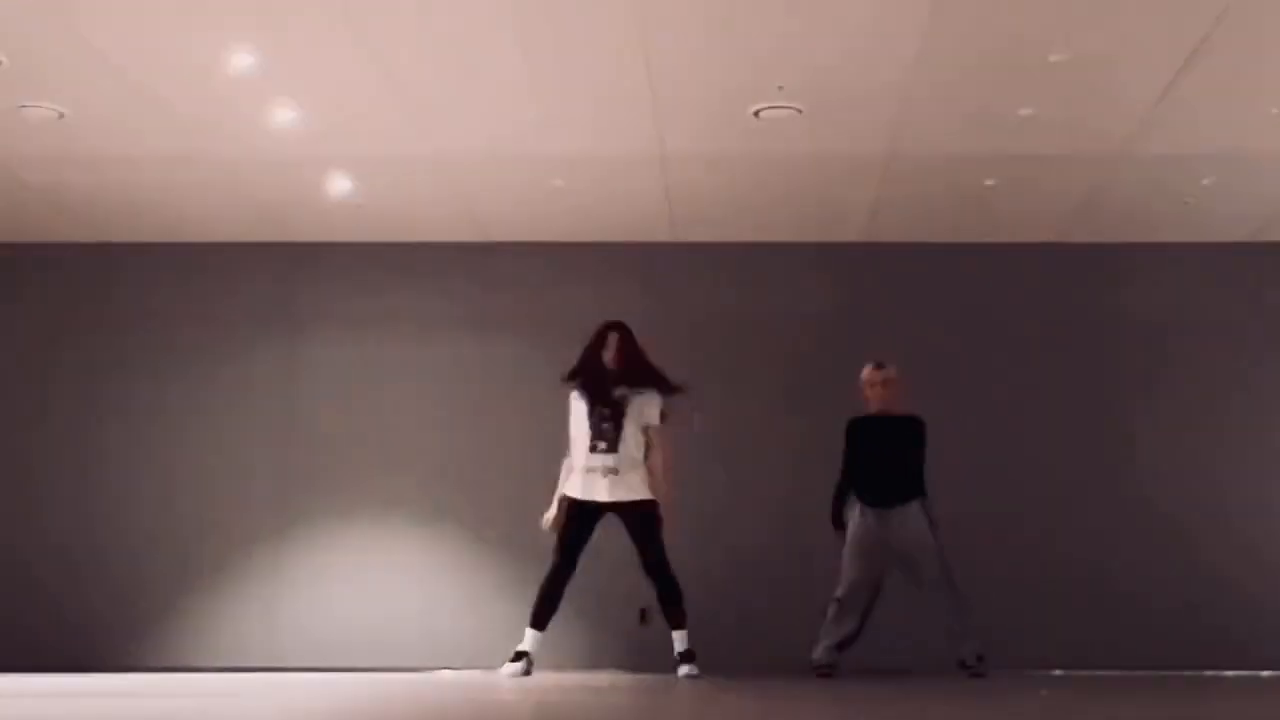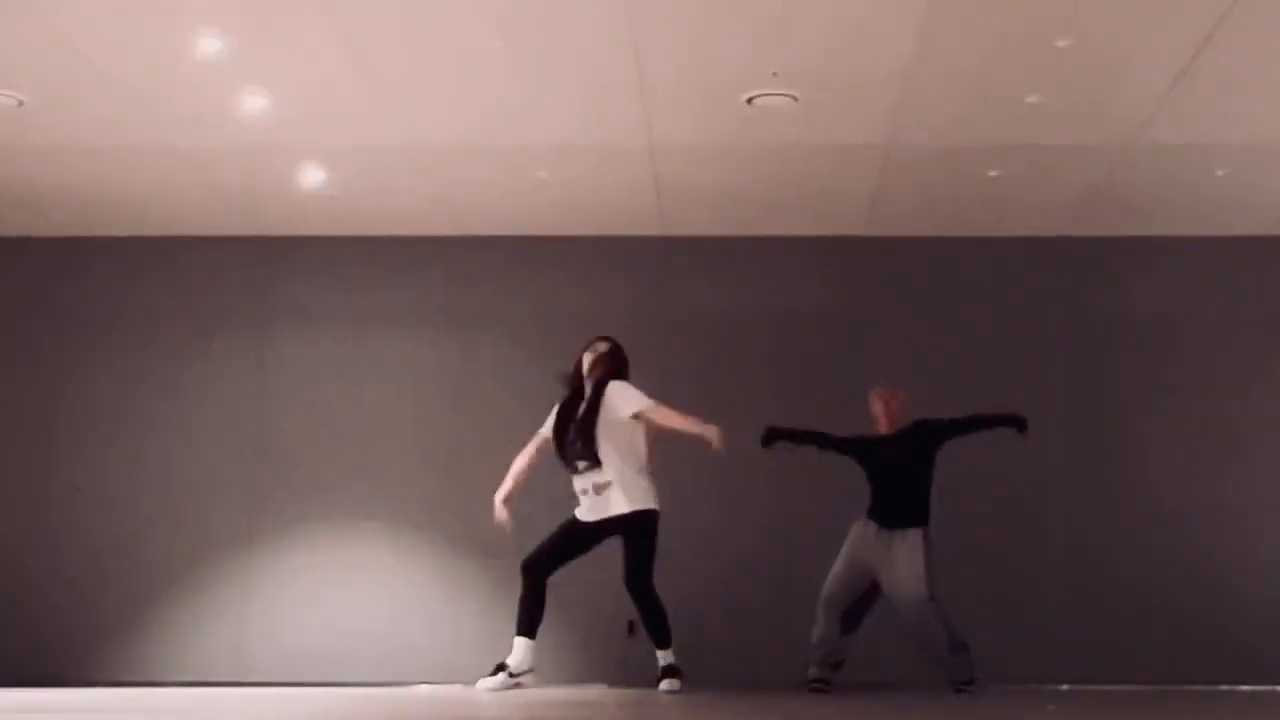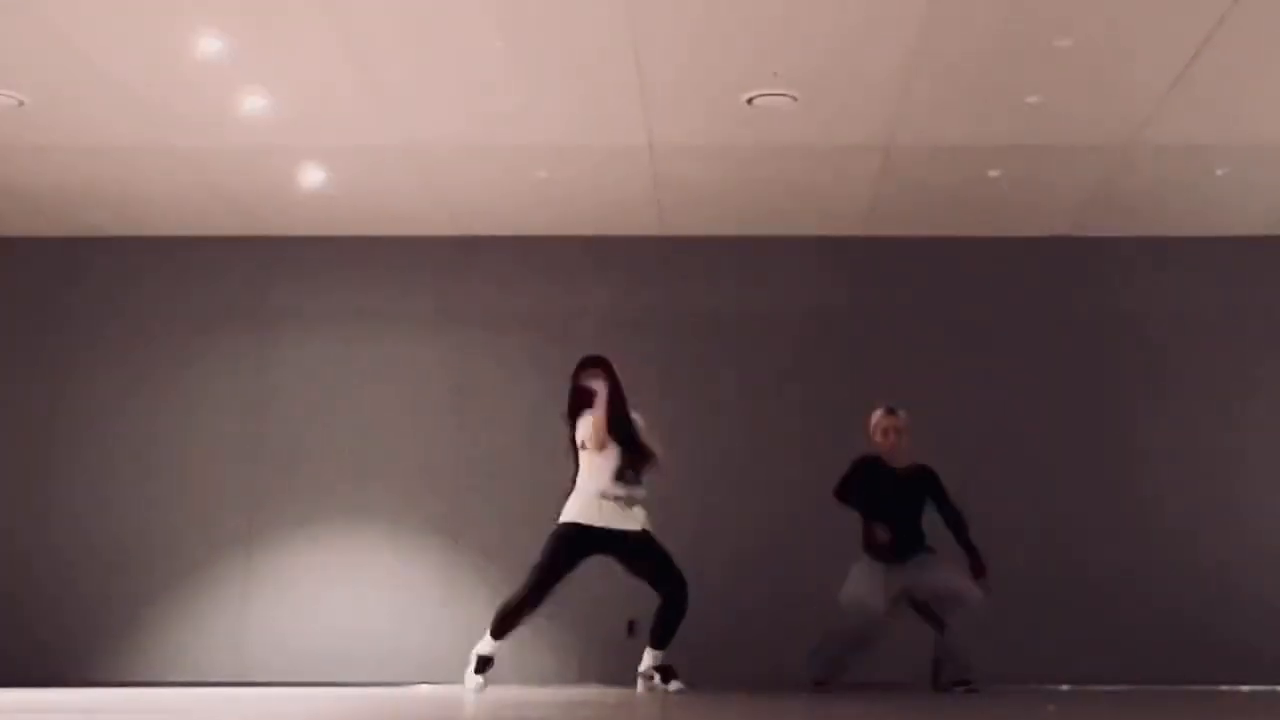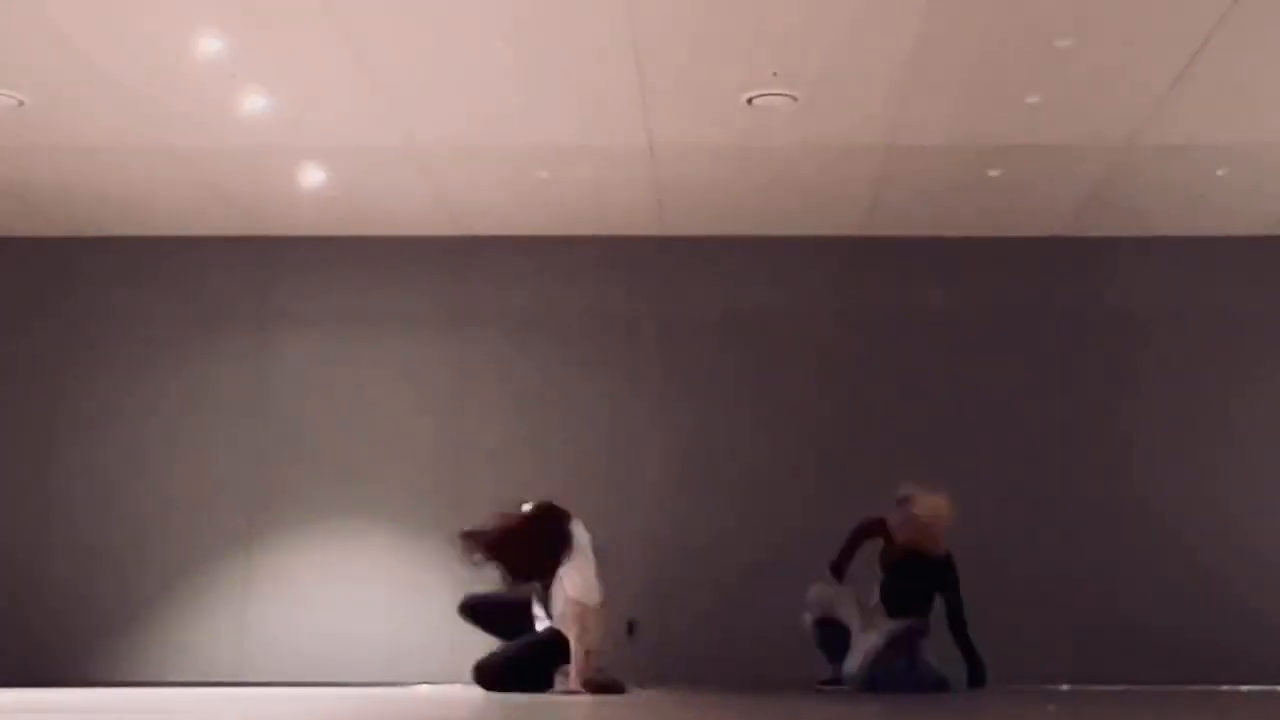
dt=1s
person 1, frame 1
left shoulder: (644, 394)
right shoulder: (581, 393)
left elbow: (656, 450)
right elbow: (574, 451)
left wrist: (662, 499)
right wrist: (557, 501)
left hip: (633, 494)
right hip: (583, 494)
left knee: (658, 568)
right knee: (560, 569)
left ankle: (682, 650)
right ankle: (526, 651)
person 1, frame 2
left shoulder: (616, 392)
right shoulder: (566, 408)
left elbow: (656, 412)
right elbow: (534, 449)
left wrist: (704, 429)
right wrist: (503, 492)
left hip: (633, 506)
right hip: (591, 512)
left knee: (638, 584)
right knee: (533, 566)
left ankle: (669, 664)
right ankle: (518, 663)
person 1, frame 3
left shoulder: (629, 423)
right shoulder: (587, 420)
right elbow: (597, 440)
right wrist: (599, 394)
left hip: (628, 527)
right hip: (582, 523)
left knee: (676, 588)
right knee: (533, 591)
left ankle: (651, 667)
right ankle: (486, 649)
person 1, frame 4
left shoulder: (573, 555)
left elbow: (577, 620)
left wrist: (576, 680)
left hip: (564, 628)
right hip: (542, 611)
left knee: (487, 675)
right knee: (471, 606)
person 2, frame 1
left shoulder: (913, 425)
right shoulder: (857, 427)
left elbow: (916, 472)
right elbow: (848, 473)
left wrist: (925, 512)
right wrist: (838, 511)
left hip: (907, 513)
right hip: (867, 516)
left knee: (939, 583)
right knee: (852, 589)
left ankle: (969, 653)
right ankle: (825, 654)
person 2, frame 2
left shoulder: (923, 433)
right shoulder: (866, 445)
left elbow: (963, 425)
right elbow: (826, 442)
left wrist: (1005, 420)
right wrist: (784, 433)
left hip: (909, 535)
right hip: (870, 531)
left knee: (915, 599)
right knee: (833, 596)
left ankle: (959, 668)
right ankle: (821, 669)
person 2, frame 3
left shoulder: (924, 475)
right shoulder: (868, 466)
left elbow: (950, 515)
right elbow: (842, 493)
left wrist: (972, 553)
right wrist: (872, 520)
left hip: (916, 560)
right hip: (877, 563)
left knee: (966, 597)
right knee: (862, 609)
left ankle: (950, 674)
right ankle: (822, 670)
person 2, frame 4
left shoulder: (940, 562)
left elbow: (955, 615)
right elbow: (863, 530)
left wrist: (973, 662)
right wrist: (841, 562)
left hip: (905, 623)
right hip: (881, 612)
left knee: (858, 674)
right knee: (818, 596)
